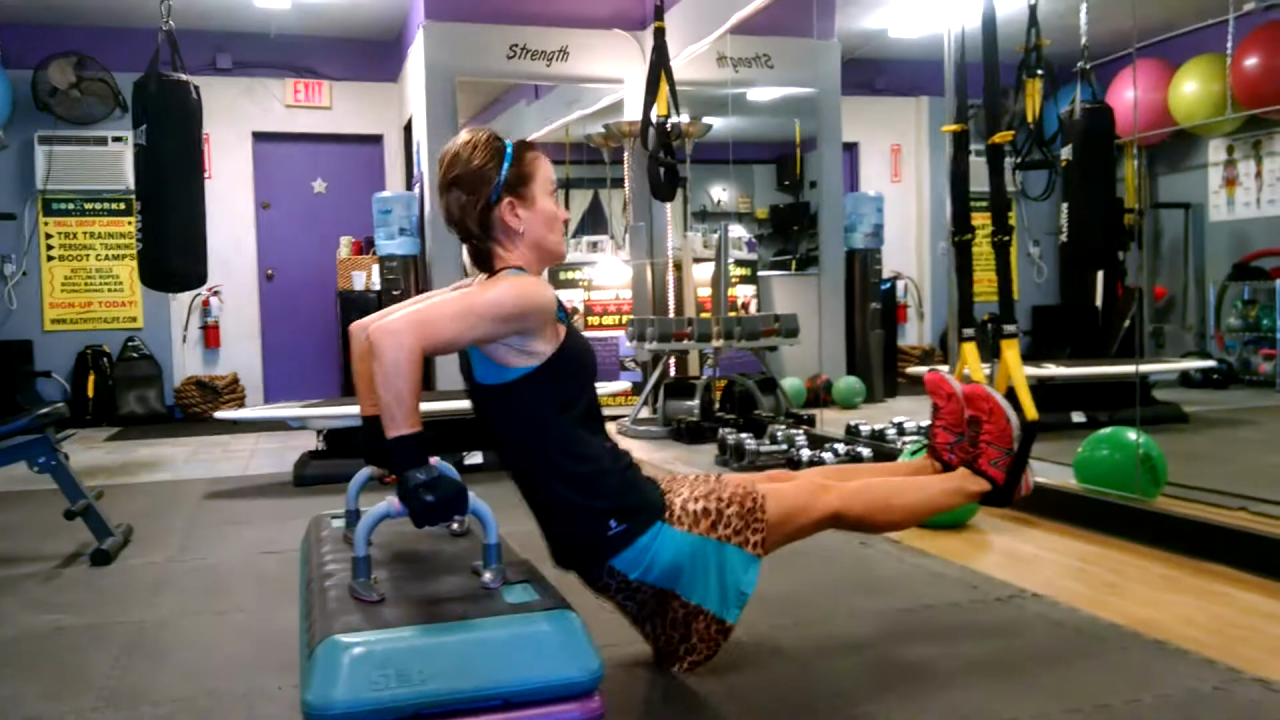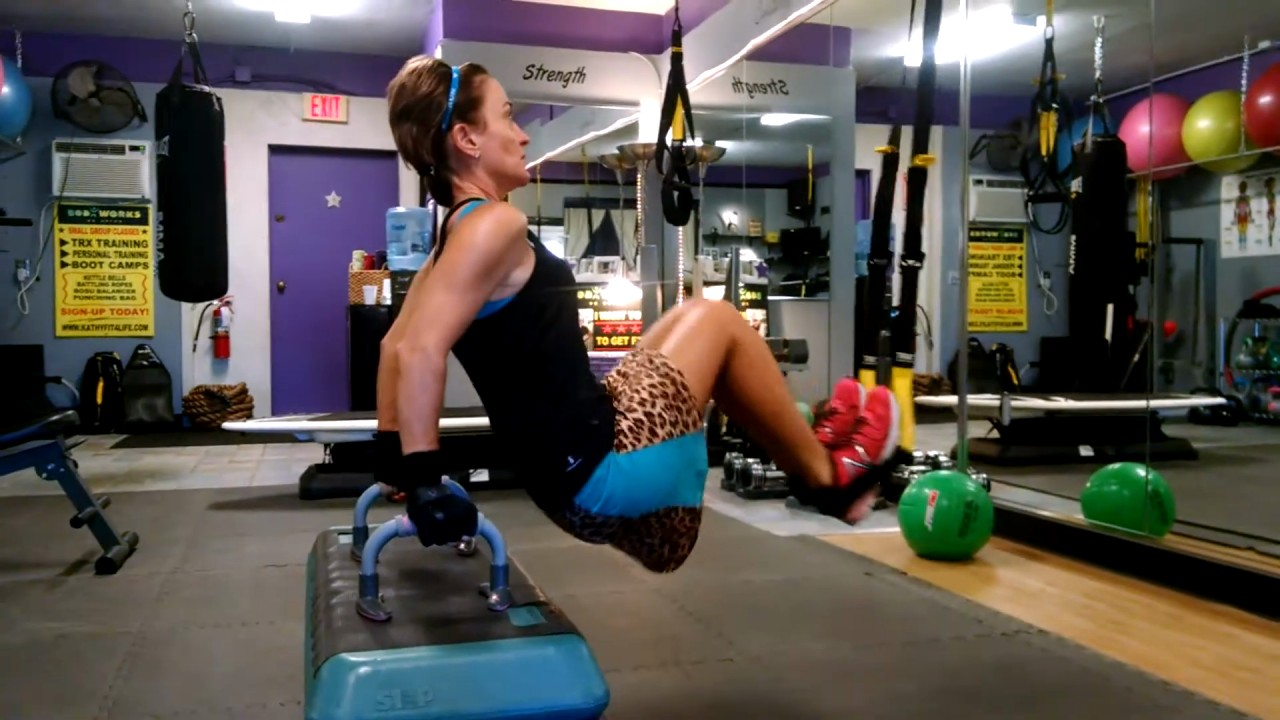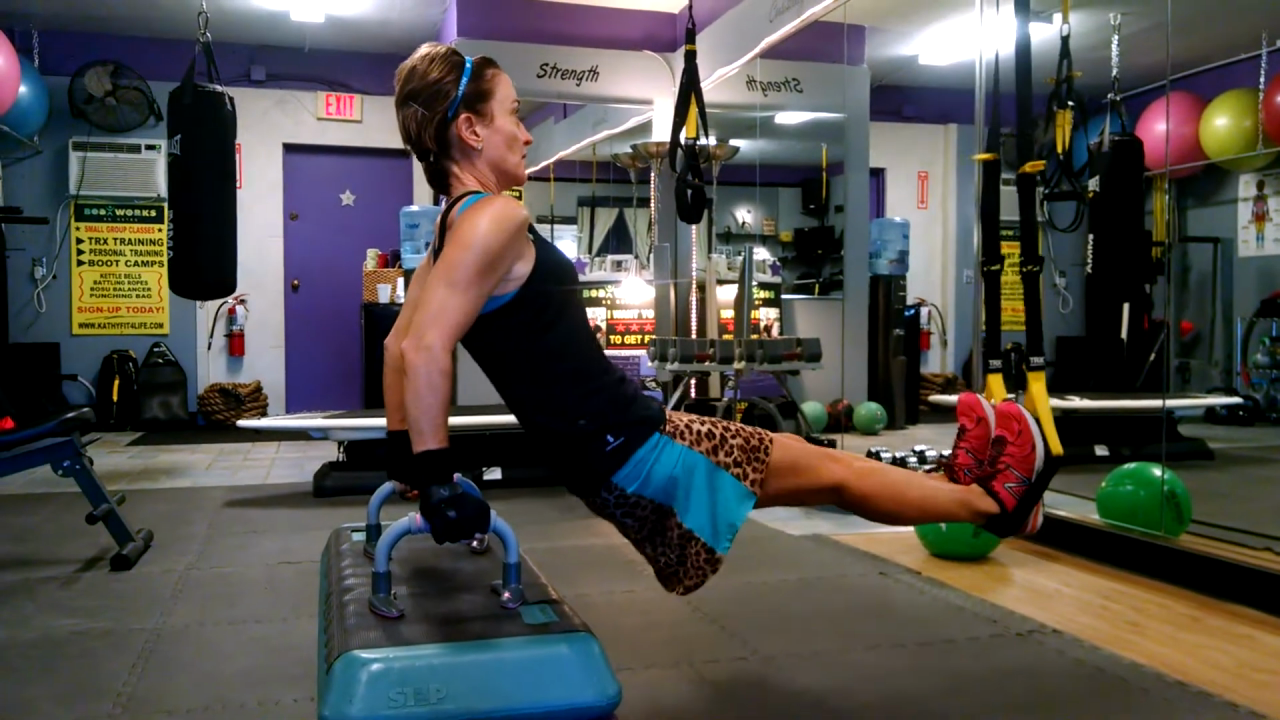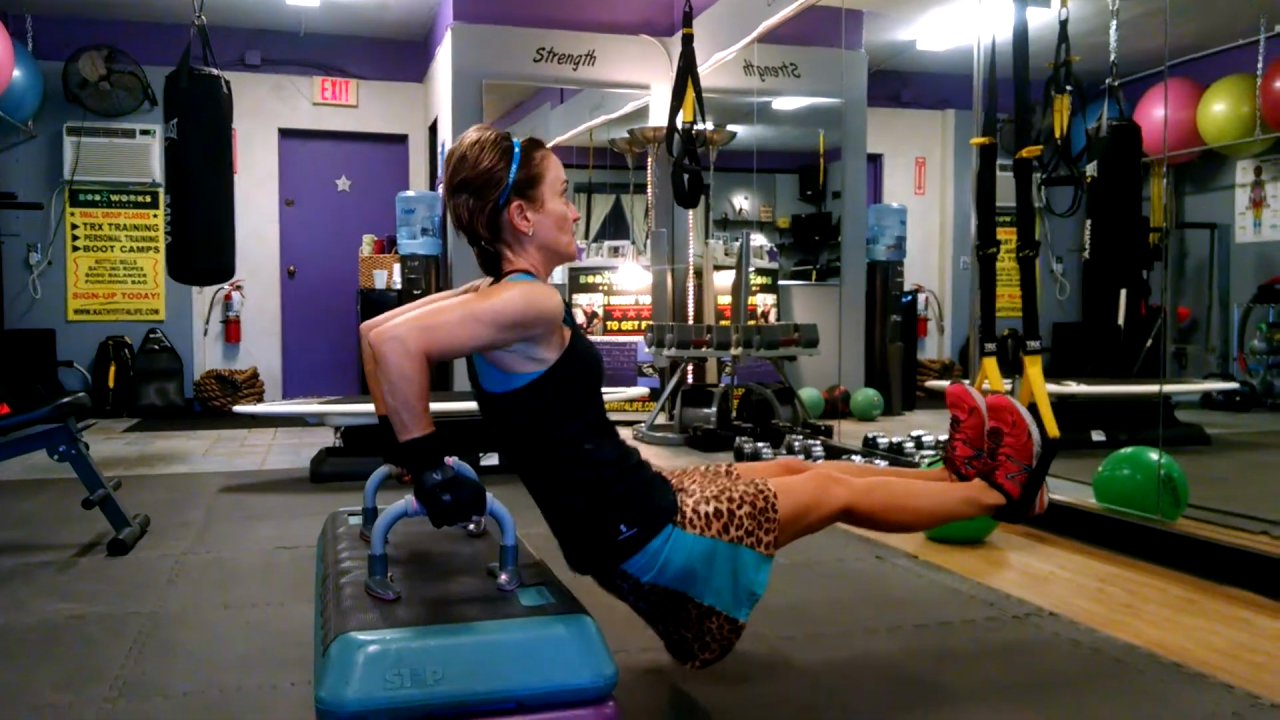
dt=1s
person 1, frame 1
left shoulder: (484, 293)
right shoulder: (524, 297)
left elbow: (364, 334)
right elbow: (389, 337)
left wrist: (386, 452)
right wrist: (412, 467)
left hip: (620, 516)
right hip: (627, 537)
left knee: (785, 482)
right knee: (823, 498)
left ankle: (940, 465)
right ankle: (978, 479)
person 1, frame 2
left shoulder: (458, 232)
right shoulder: (495, 224)
left elbow: (394, 348)
right elbow: (418, 352)
left wrist: (396, 463)
right wrist: (425, 484)
left hip: (571, 468)
right hip: (599, 474)
left knee: (694, 322)
right knee: (714, 318)
left ankle: (811, 451)
right ankle: (826, 473)
person 1, frame 3
left shoulder: (455, 230)
right shoulder: (494, 220)
left elbow: (399, 348)
right elbow: (425, 352)
left wrist: (410, 465)
right wrist: (438, 485)
left hip: (607, 455)
right hip: (631, 455)
left knee: (811, 460)
right knee: (828, 471)
left ankle: (959, 491)
right ankle: (993, 502)
person 1, frame 4
left shoulder: (492, 296)
right shoulder: (531, 303)
left elbow: (379, 334)
right elbow: (391, 339)
left wrist: (406, 448)
right wrist: (428, 467)
left hip: (632, 508)
right hip: (641, 535)
left knee: (793, 469)
right knee: (833, 490)
left ankle: (957, 477)
right ankle: (997, 493)
